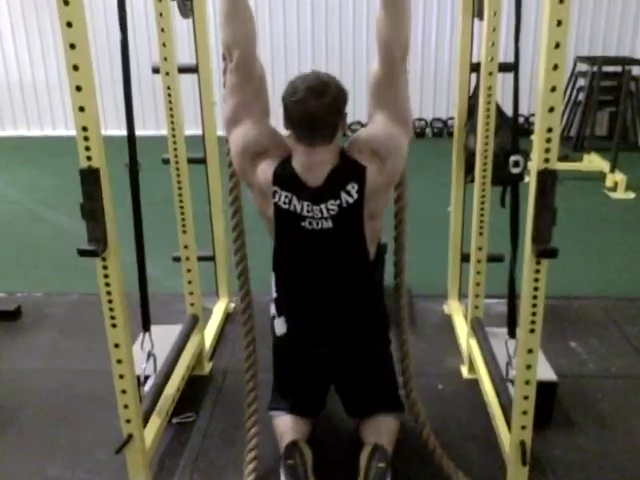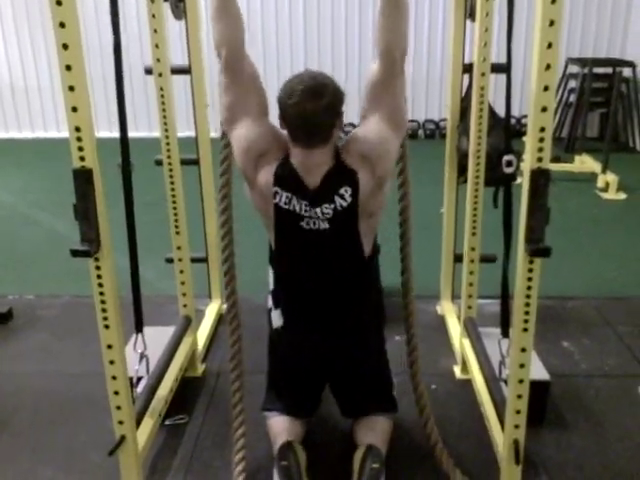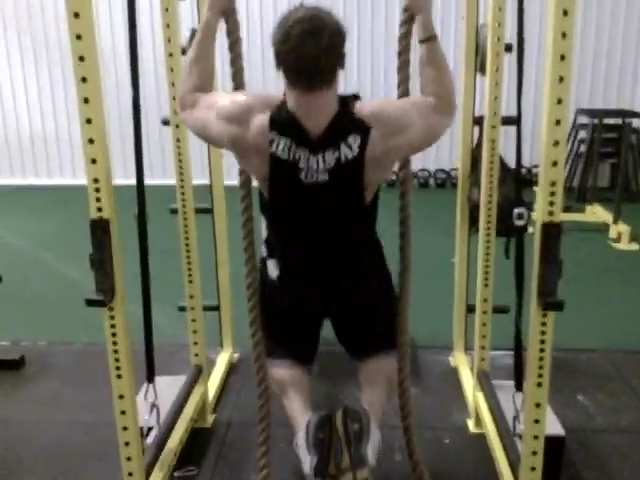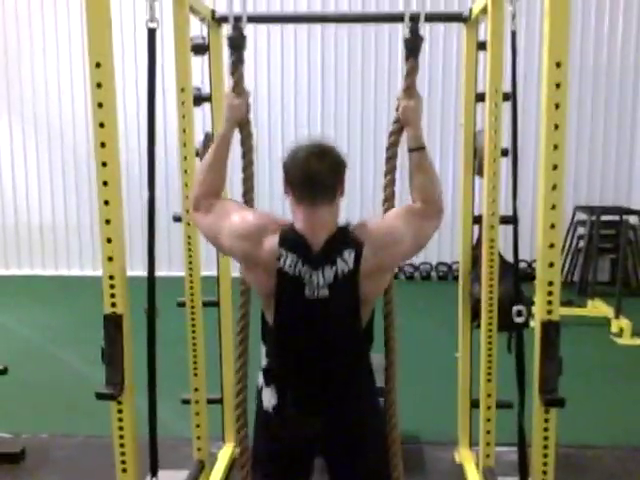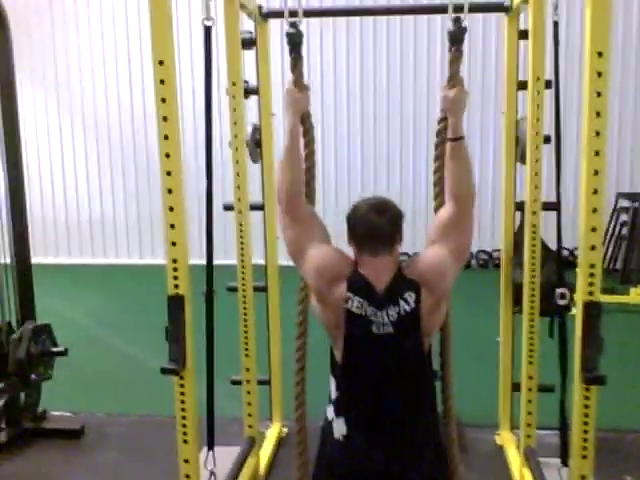
dt=0.7s
person 1, frame 1
left shoulder: (263, 170)
right shoulder: (373, 169)
left elbow: (240, 60)
right elbow: (392, 60)
left hip: (295, 330)
right hip: (362, 331)
left knee: (290, 407)
right knee: (380, 408)
person 1, frame 2
left shoulder: (262, 169)
right shoulder: (367, 169)
left elbow: (232, 60)
right elbow: (391, 63)
left hip: (292, 326)
right hip: (358, 326)
left knee: (284, 407)
right knee: (374, 408)
person 1, frame 3
left shoulder: (250, 123)
right shoulder: (379, 126)
left elbow: (187, 102)
right elbow: (443, 108)
left hip: (288, 272)
right hip: (359, 273)
left knee: (284, 356)
right knee: (380, 348)
left ankle: (305, 425)
right ankle: (366, 421)
person 1, frame 4
left shoulder: (260, 245)
right shoulder: (374, 248)
left elbow: (201, 204)
right elbow: (431, 210)
left wrist: (228, 127)
right wrist: (415, 132)
left hip: (284, 403)
right hip: (351, 405)
person 1, frame 5
left shoulder: (331, 285)
right shoulder: (428, 285)
left elbow: (290, 203)
right elbow: (461, 204)
left wrist: (294, 121)
right wrist: (455, 123)
left hip: (349, 436)
right hip: (415, 435)
